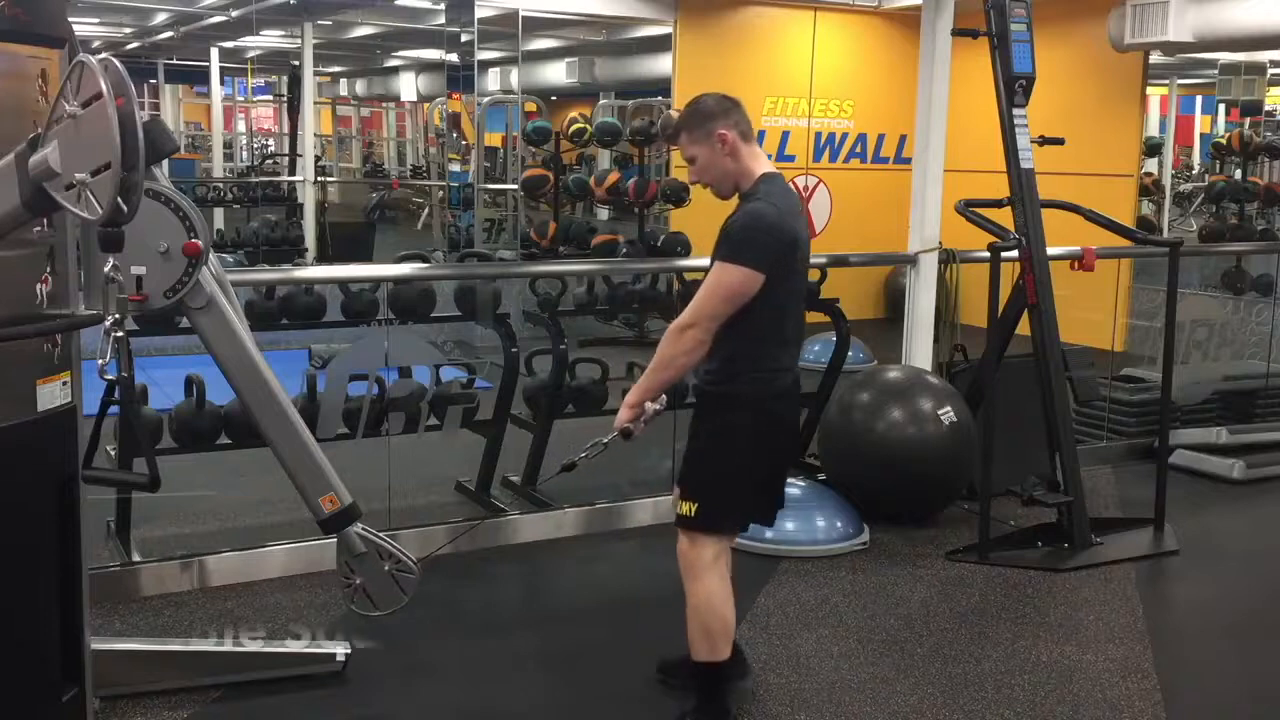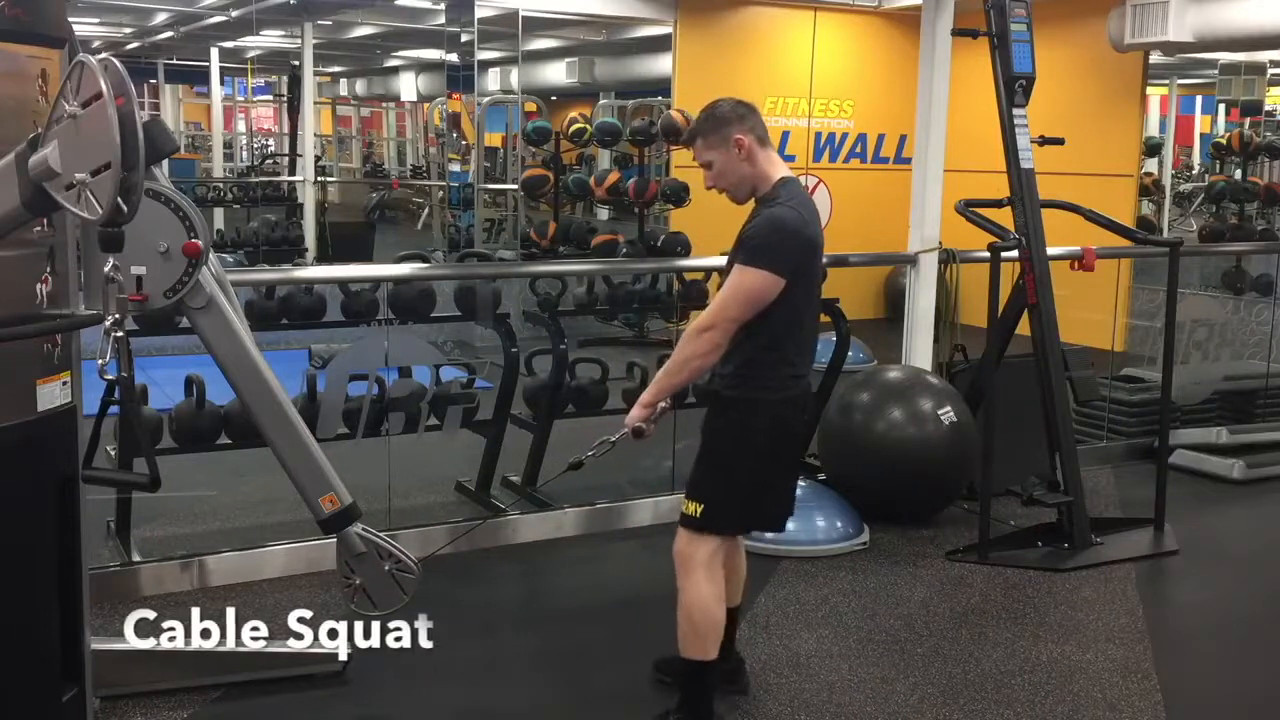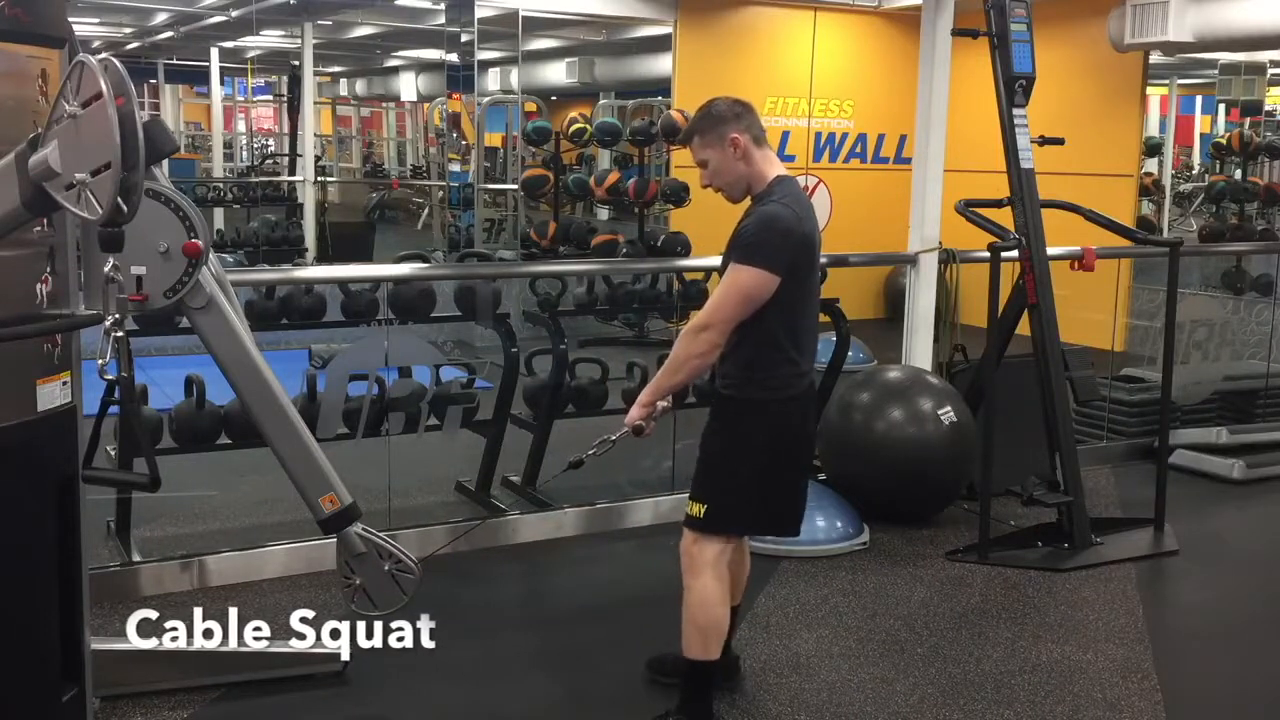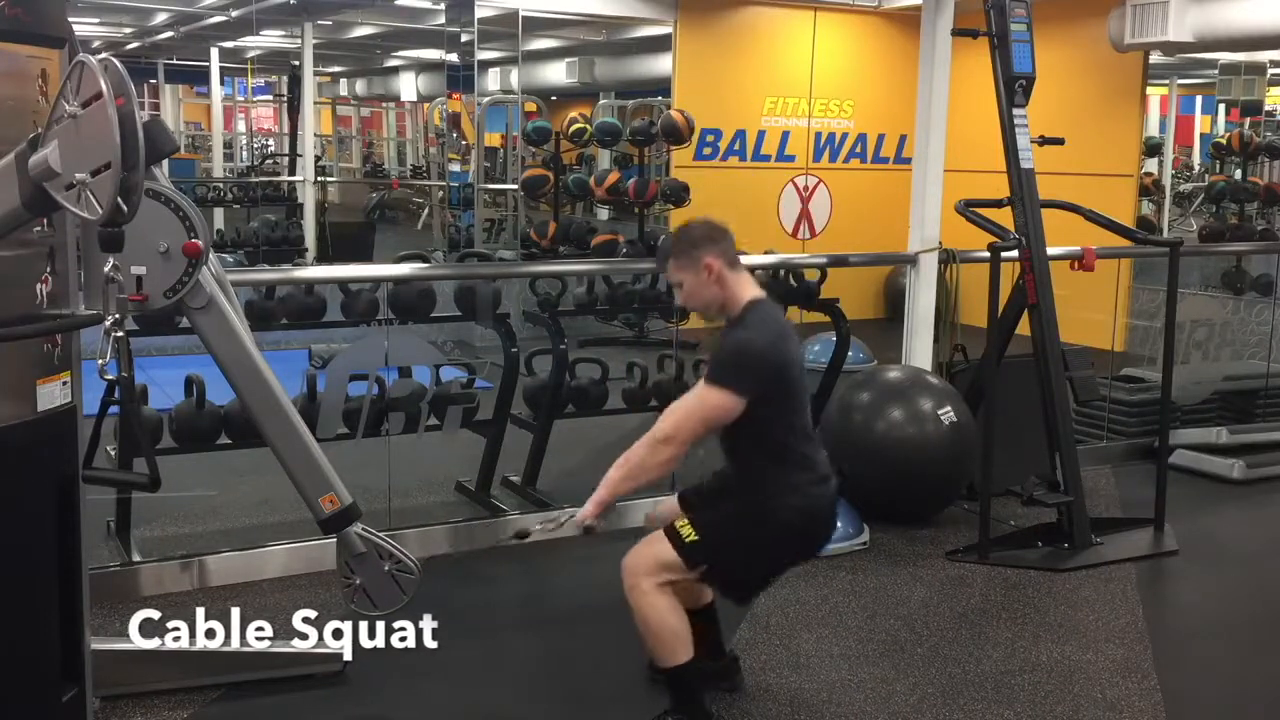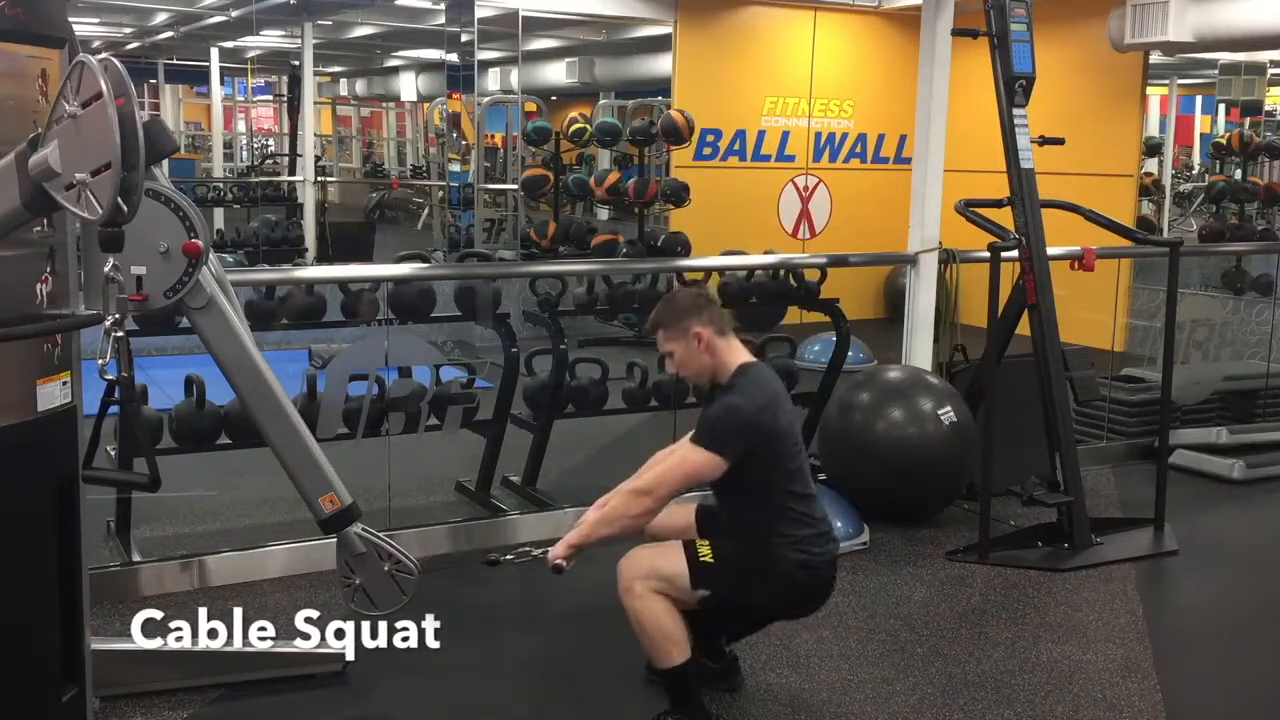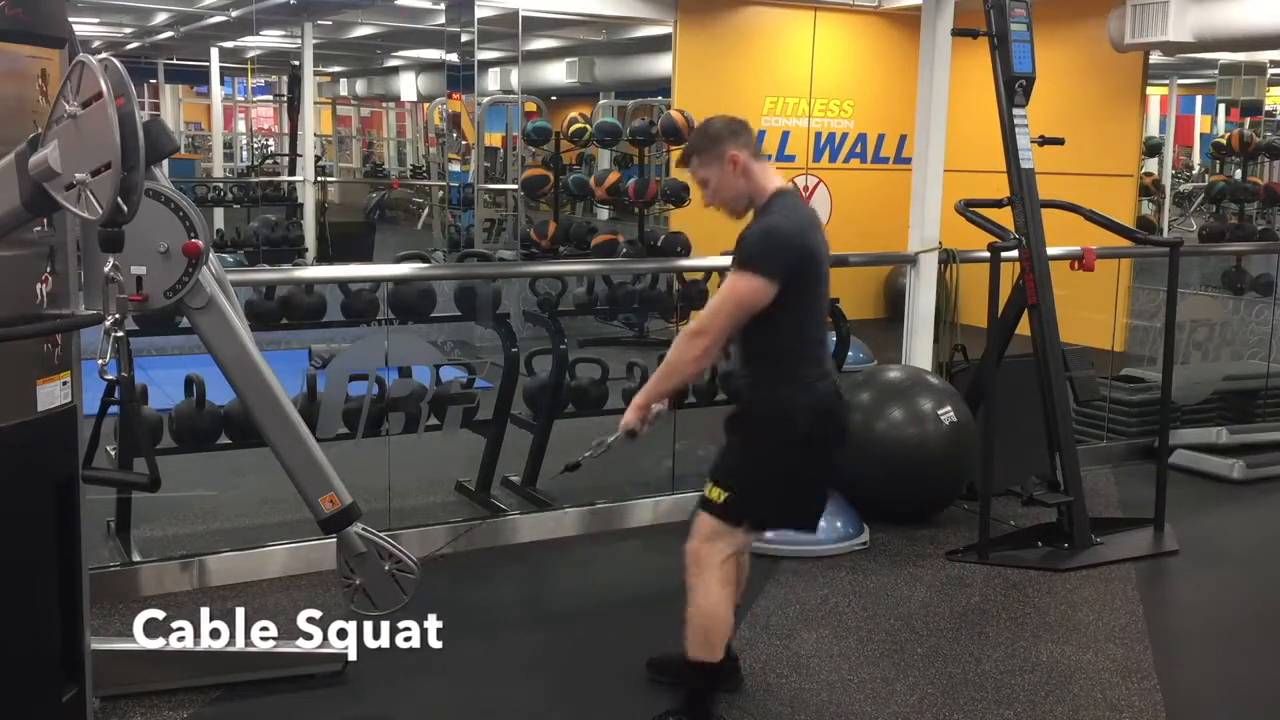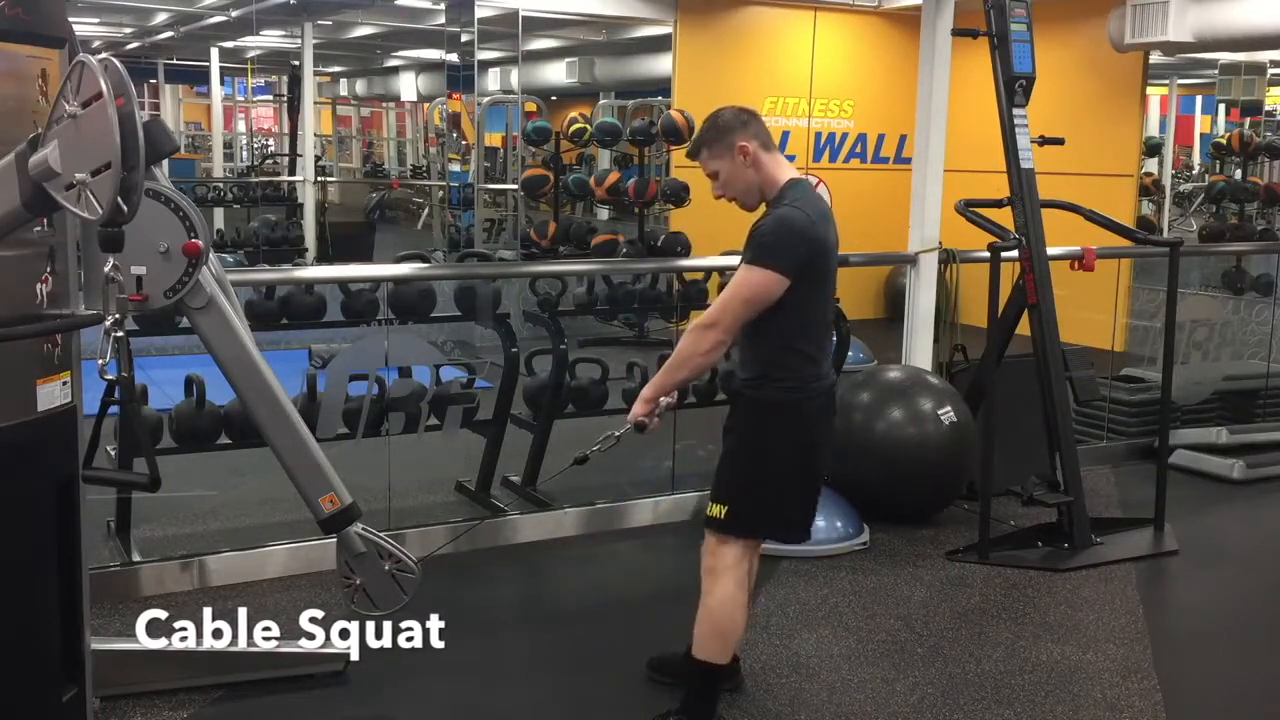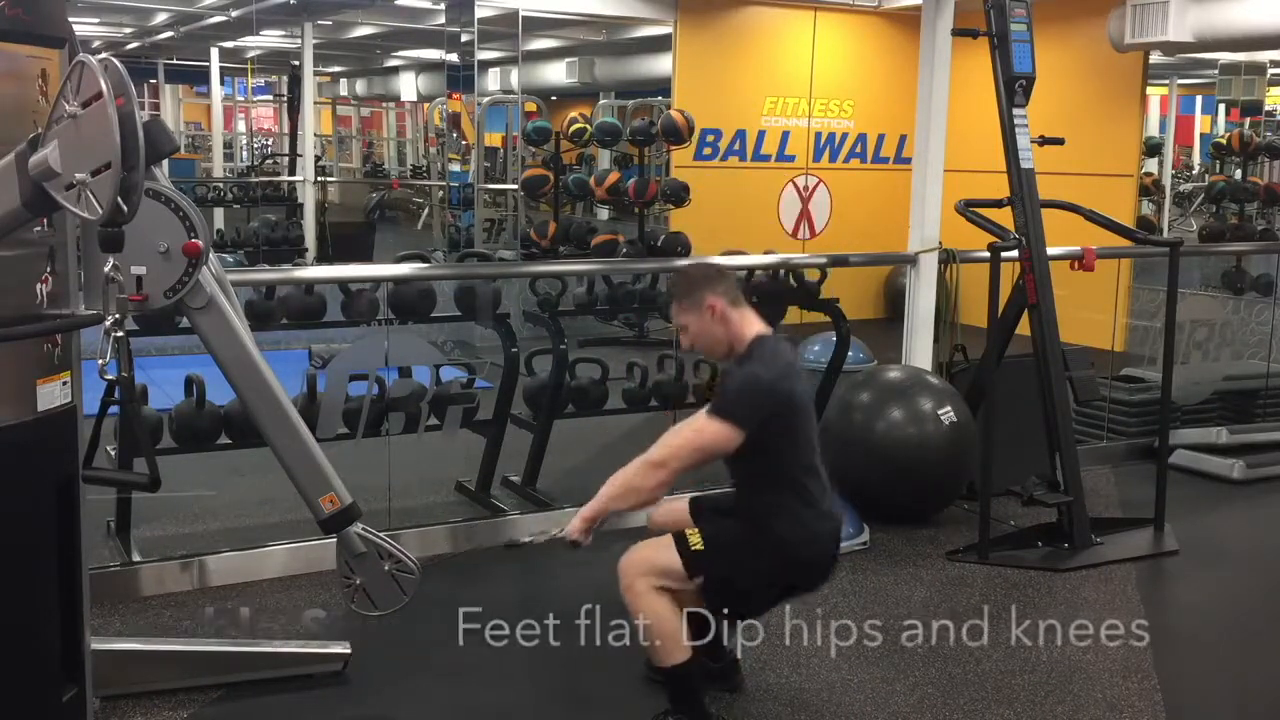
dt=0.5s
person 1, frame 1
left shoulder: (758, 219)
right shoulder: (773, 203)
left elbow: (696, 327)
right elbow: (711, 322)
left wrist: (637, 399)
right wrist: (657, 386)
left hip: (745, 405)
right hip: (749, 396)
left knee: (699, 551)
right knee: (703, 520)
right ankle: (722, 654)
person 1, frame 2
left shoulder: (779, 223)
right shoulder: (784, 208)
left elbow: (713, 329)
right elbow: (727, 322)
left wrist: (650, 398)
right wrist: (667, 387)
left hip: (759, 408)
right hip: (759, 399)
left knee: (695, 552)
right knee: (723, 533)
right ankle: (721, 658)
person 1, frame 3
left shoulder: (772, 221)
right shoulder: (783, 205)
left elbow: (710, 330)
right elbow: (727, 323)
left wrist: (649, 398)
right wrist: (666, 388)
left hip: (762, 406)
right hip: (769, 397)
left knee: (703, 550)
right knee: (728, 535)
right ankle: (715, 656)
person 1, frame 4
left shoulder: (749, 344)
right shoulder: (756, 319)
left elbow: (672, 442)
right elbow: (689, 405)
left wrist: (604, 499)
right wrist: (626, 463)
left hip: (787, 508)
right hip: (778, 484)
left knee: (642, 569)
right knee: (667, 521)
right ankle: (713, 659)
person 1, frame 5
left shoulder: (742, 410)
right shoulder: (747, 383)
left elbow: (648, 496)
right elbow: (674, 455)
left wrist: (576, 539)
right wrist: (602, 505)
left hip: (791, 567)
right hip: (775, 537)
left knee: (636, 573)
right knee: (662, 527)
right ankle: (713, 660)
person 1, frame 6
left shoulder: (774, 232)
right shoulder: (787, 216)
left elbow: (706, 333)
right elbow: (719, 328)
left wrist: (643, 400)
right wrist: (661, 388)
left hip: (789, 410)
right hip: (785, 402)
left knee: (708, 550)
right knee: (726, 536)
right ankle: (711, 656)
person 1, frame 7
left shoulder: (786, 224)
right shoulder: (799, 207)
left elbow: (717, 328)
right elbow: (734, 321)
left wrist: (653, 391)
right wrist: (670, 380)
left hip: (781, 404)
right hip: (783, 394)
left knee: (725, 553)
right knee: (738, 539)
right ankle: (715, 656)
person 1, frame 8
left shoulder: (757, 381)
right shoulder: (764, 355)
left elbow: (665, 468)
right elbow: (690, 431)
left wrist: (593, 513)
right wrist: (617, 483)
left hip: (793, 543)
right hip: (777, 516)
left knee: (637, 570)
right knee: (665, 522)
right ankle: (712, 656)
